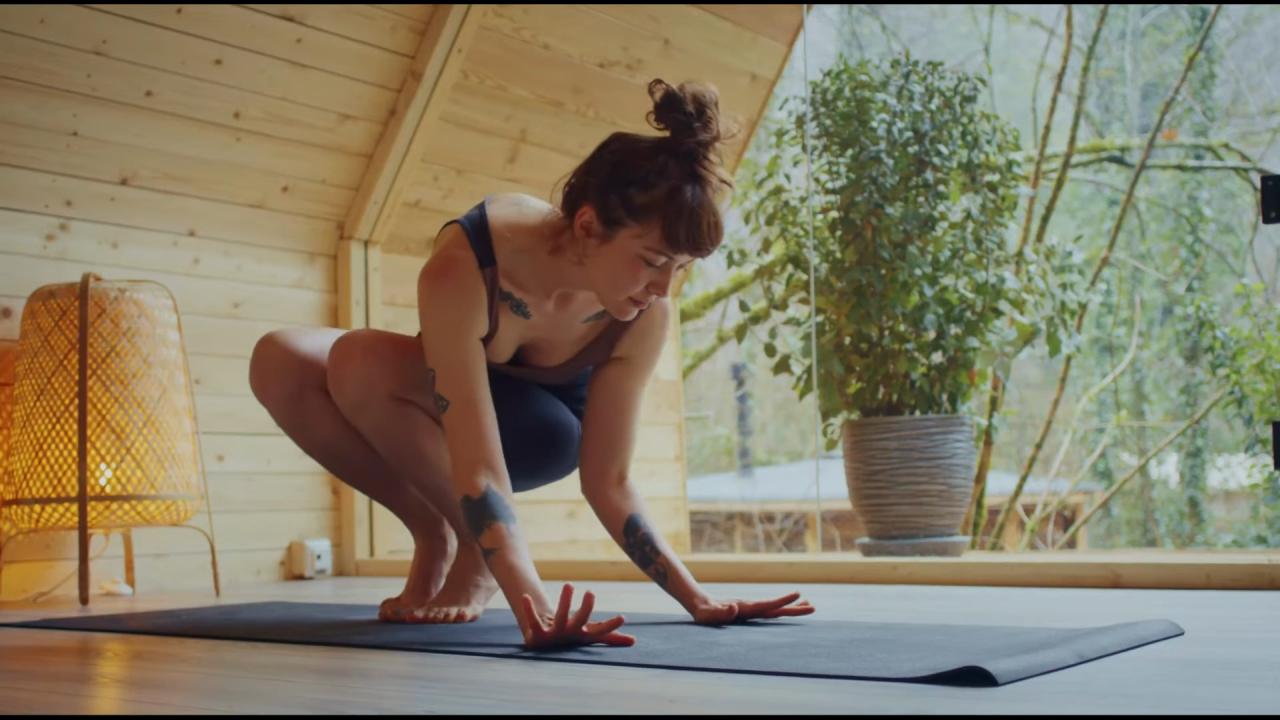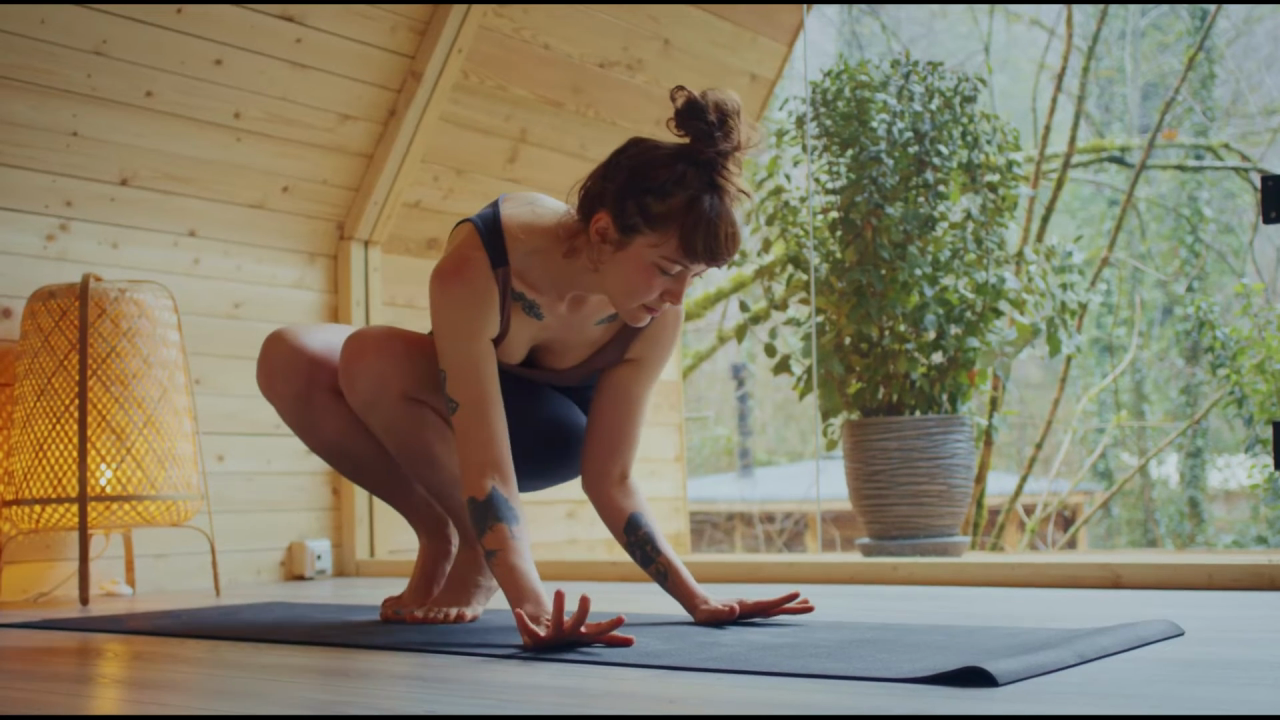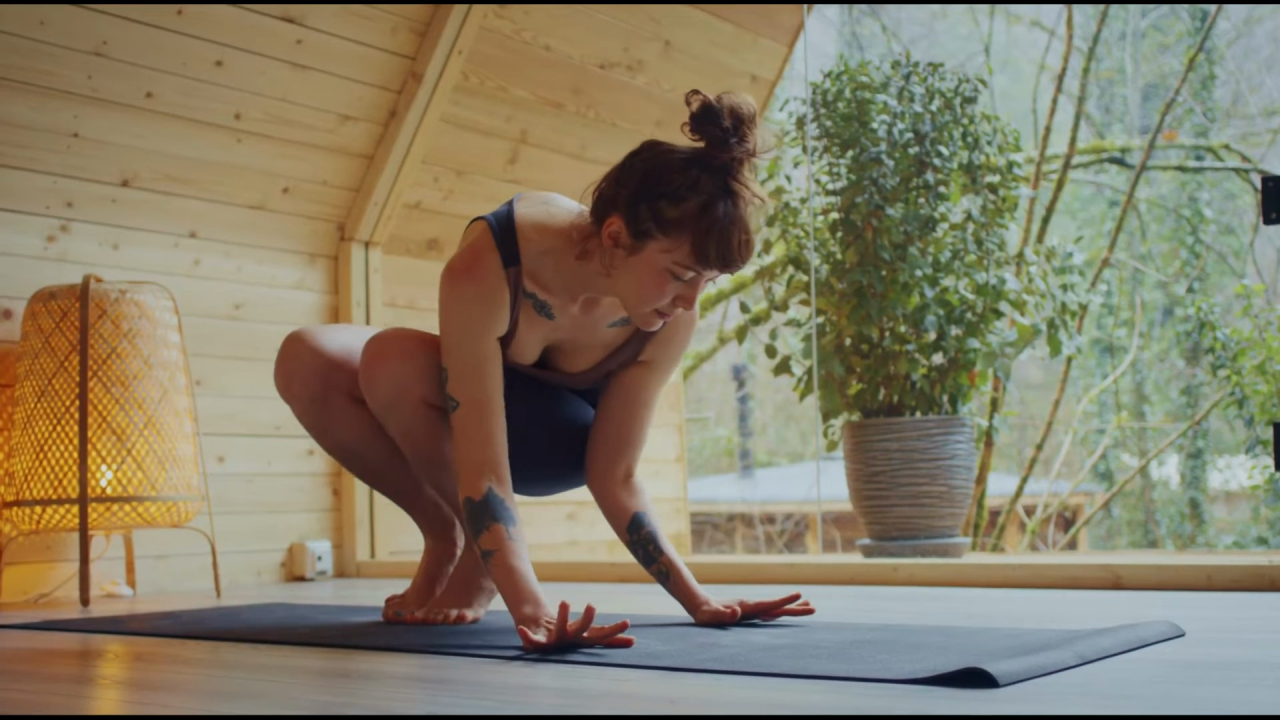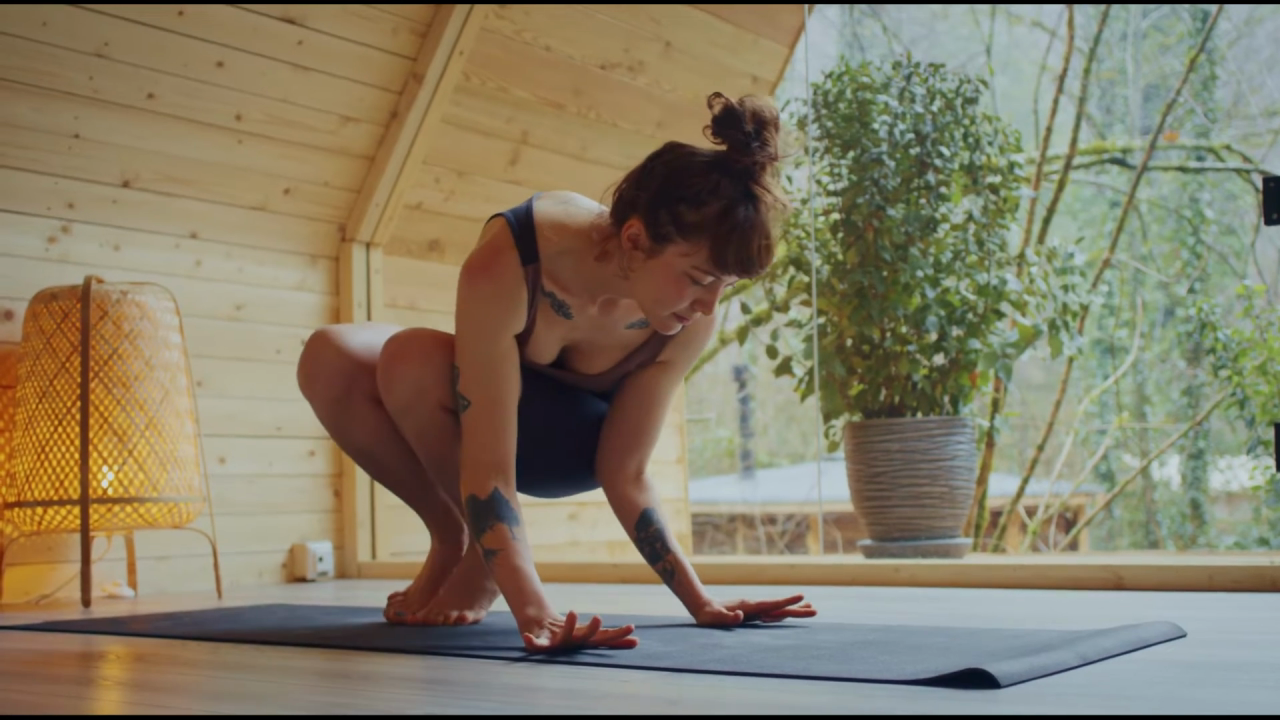
dt=0.2s
person 1, frame 1
left shoulder: (645, 318)
right shoulder: (462, 268)
left elbow: (608, 483)
right elbow: (479, 470)
left wrist: (697, 599)
right wrist: (534, 608)
left hip: (547, 426)
right hip: (445, 407)
left knee: (360, 366)
right knee: (279, 363)
left ankle: (474, 553)
right ankle: (435, 537)
person 1, frame 2
left shoulder: (657, 320)
right shoulder: (474, 267)
left elbow: (610, 480)
right elbow: (486, 471)
left wrist: (696, 599)
right wrist: (534, 609)
left hip: (553, 431)
right hip: (450, 406)
left knee: (371, 362)
right knee: (288, 359)
left ankle: (477, 550)
right ankle: (438, 536)
person 1, frame 3
left shoulder: (670, 324)
right shoulder: (486, 266)
left elbow: (614, 479)
right elbow: (483, 471)
left wrist: (697, 600)
right wrist: (531, 612)
left hip: (562, 438)
right hip: (457, 409)
left knee: (395, 364)
right knee: (306, 361)
left ankle: (478, 560)
right ankle: (444, 538)
person 1, frame 4
left shoulder: (690, 325)
right shoulder: (505, 264)
left elbow: (625, 475)
right elbow: (487, 468)
left wrist: (699, 601)
right wrist: (534, 613)
left hip: (575, 442)
right hip: (466, 410)
left knee: (414, 363)
right knee: (329, 360)
left ankle: (481, 558)
right ankle: (452, 538)
